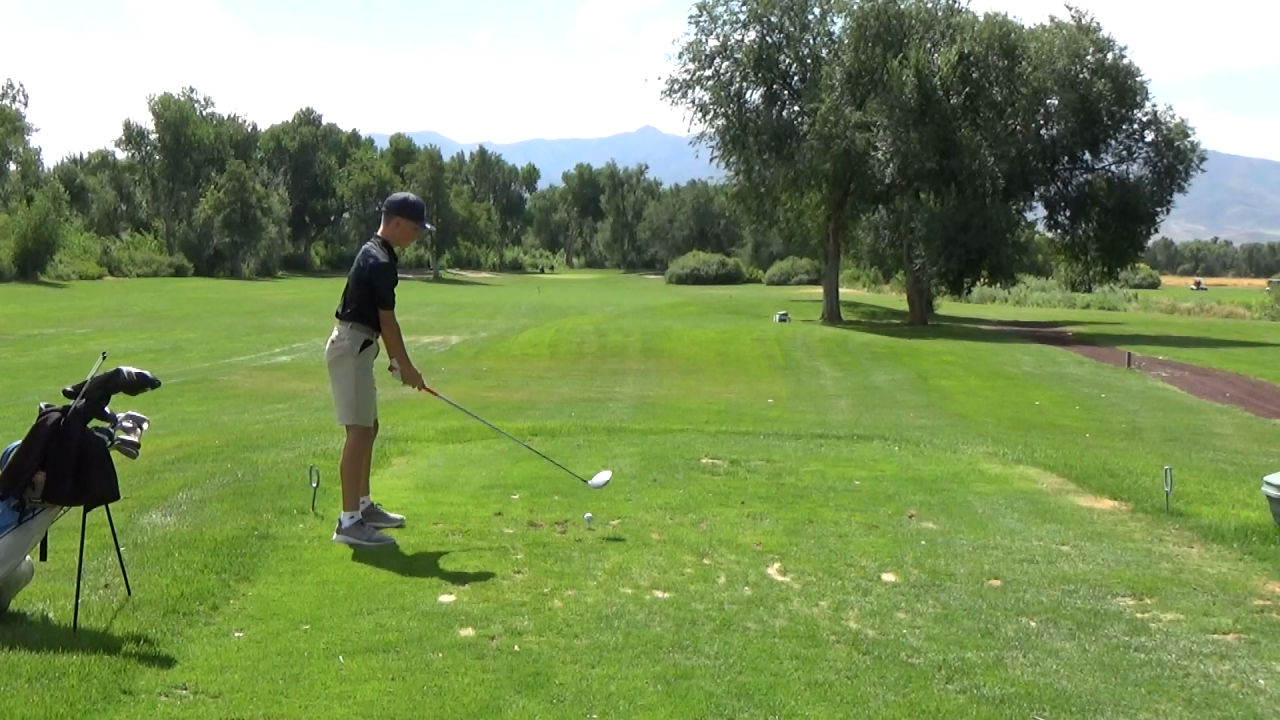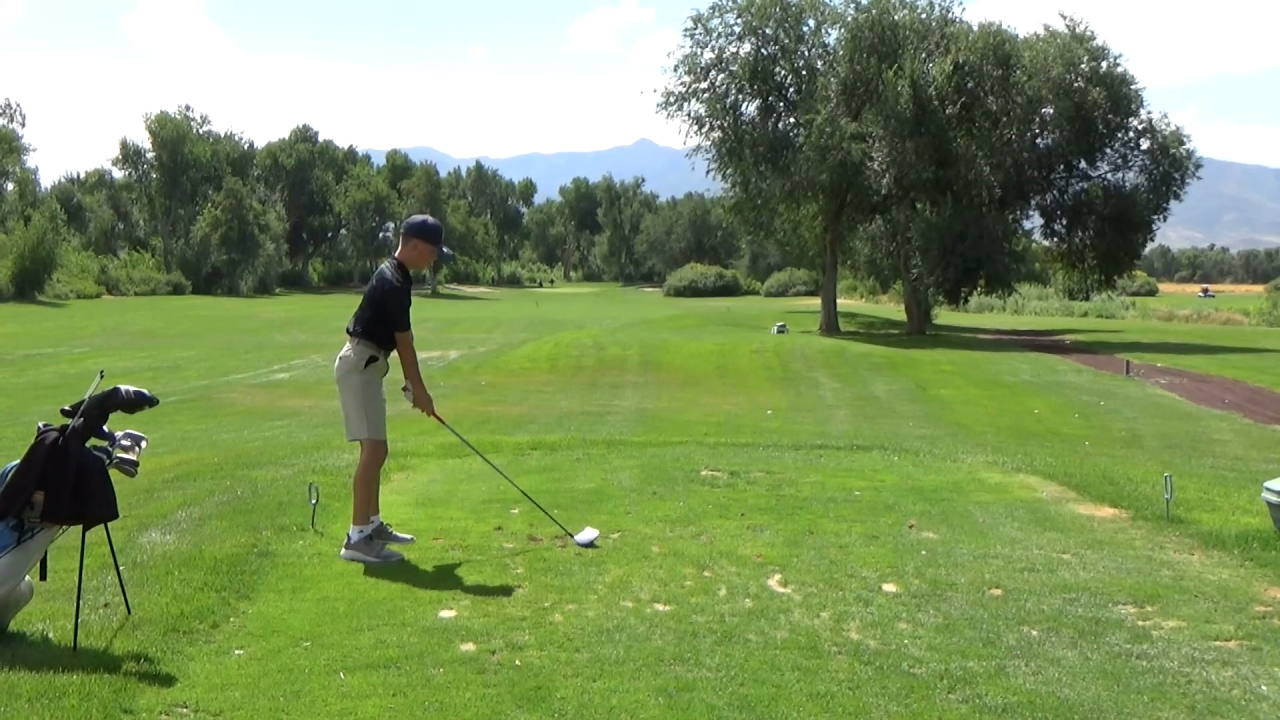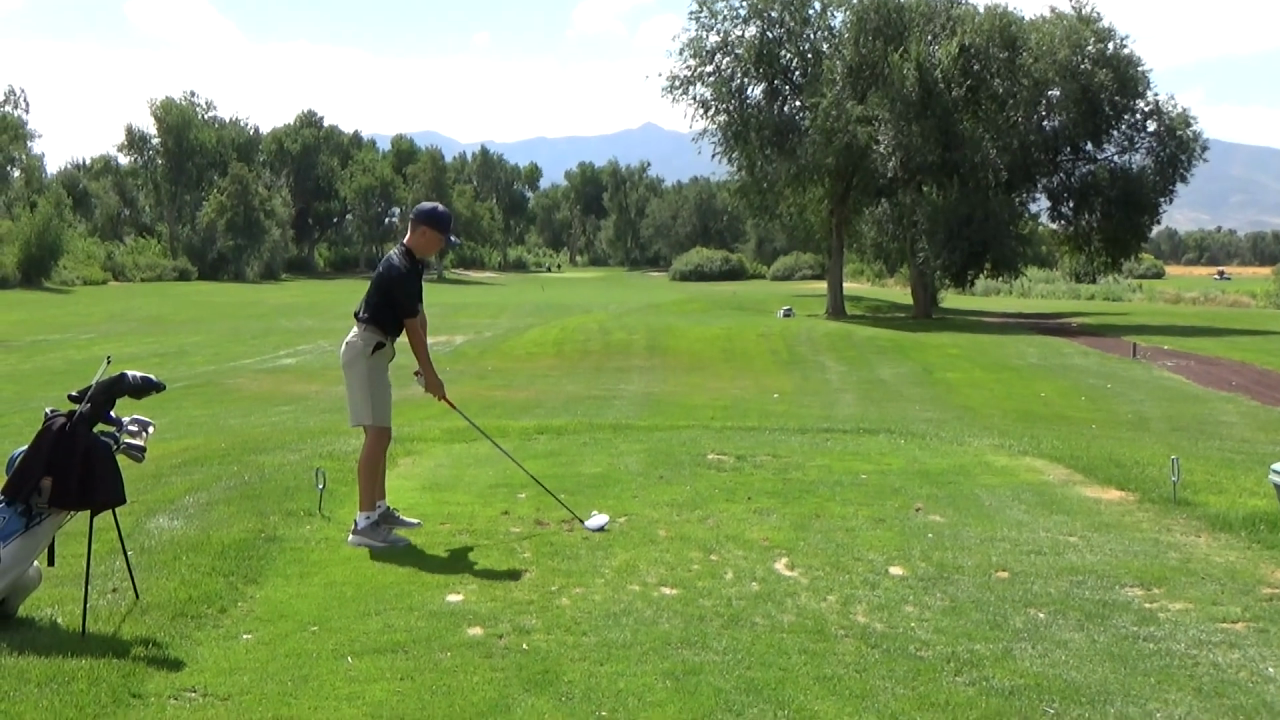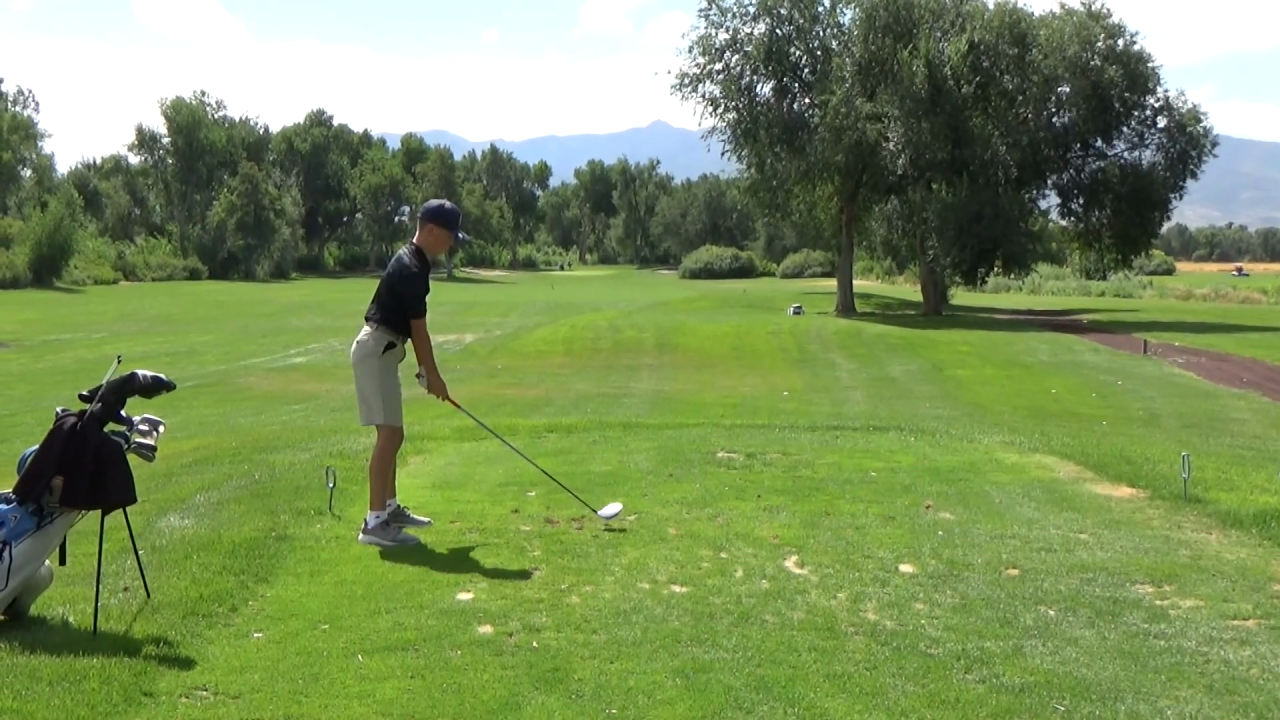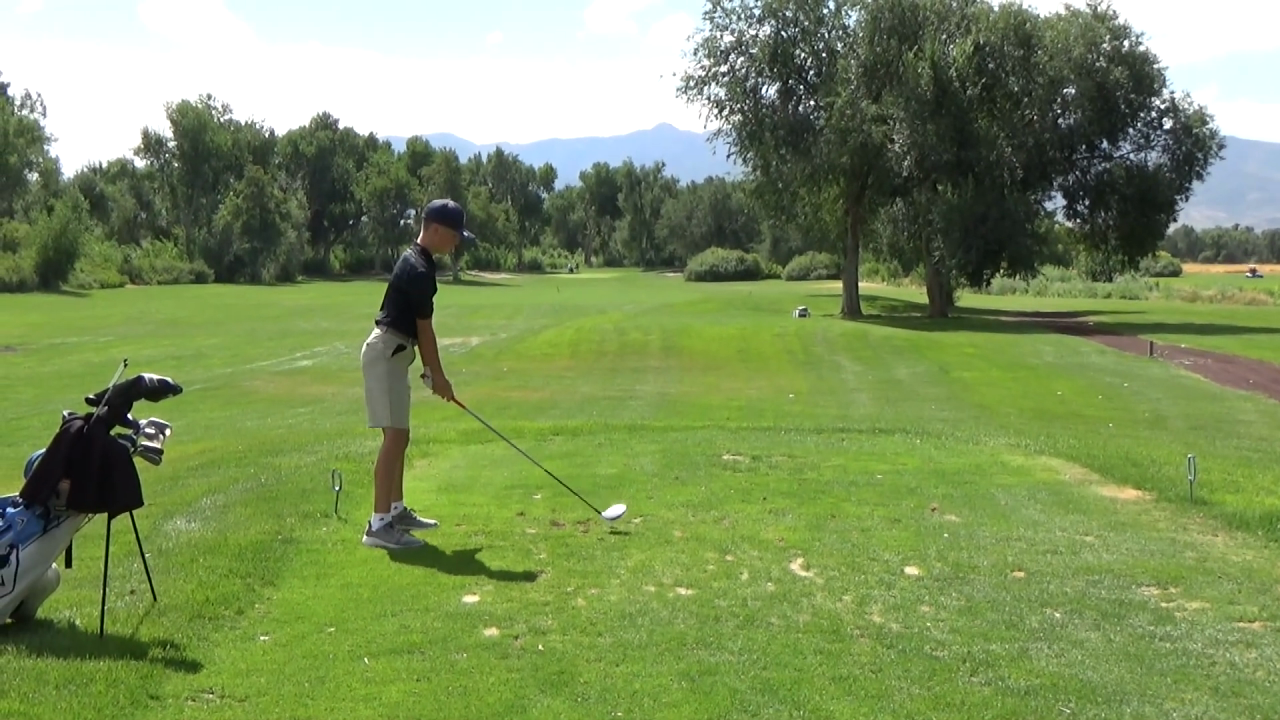
dt=1s
person 1, frame 1
left shoulder: (374, 253)
right shoulder: (381, 262)
right elbow: (387, 322)
left wrist: (396, 361)
right wrist: (406, 367)
left hip: (356, 346)
right hip: (352, 348)
left knee: (368, 428)
right knee: (359, 432)
left ankle: (362, 505)
right ankle: (349, 521)
person 1, frame 2
left shoulder: (393, 275)
right shoulder: (394, 284)
left elbow: (398, 339)
right elbow: (404, 342)
left wrist: (411, 382)
right wrist: (420, 390)
left hip: (367, 365)
right hip: (360, 365)
left knee: (375, 448)
right knee: (375, 449)
left ankle: (372, 524)
right ankle: (357, 537)
person 1, frame 3
left shoulder: (411, 264)
right shoulder: (400, 270)
left elbow: (419, 317)
right elbow: (412, 328)
left wrist: (424, 367)
right wrist: (430, 374)
left hip: (375, 350)
right hip: (366, 350)
left knee: (380, 433)
right knee: (377, 434)
left ankle: (379, 509)
right ankle: (364, 523)
person 1, frame 4
left shoulder: (414, 261)
right shoulder: (411, 270)
left elbow: (415, 326)
right elbow: (418, 329)
left wrist: (425, 368)
right wrist: (433, 375)
left hip: (383, 349)
right hip: (376, 350)
left knee: (391, 433)
right knee: (389, 434)
left ankle: (389, 508)
right ankle: (374, 522)
person 1, frame 5
left shoulder: (415, 261)
right shoulder: (419, 270)
left elbow: (418, 327)
right elbow: (424, 328)
left wrist: (429, 368)
right wrist: (437, 375)
left hip: (392, 352)
right hip: (387, 353)
left knee: (398, 435)
right knee: (395, 436)
left ankle: (395, 510)
right ankle: (378, 524)
